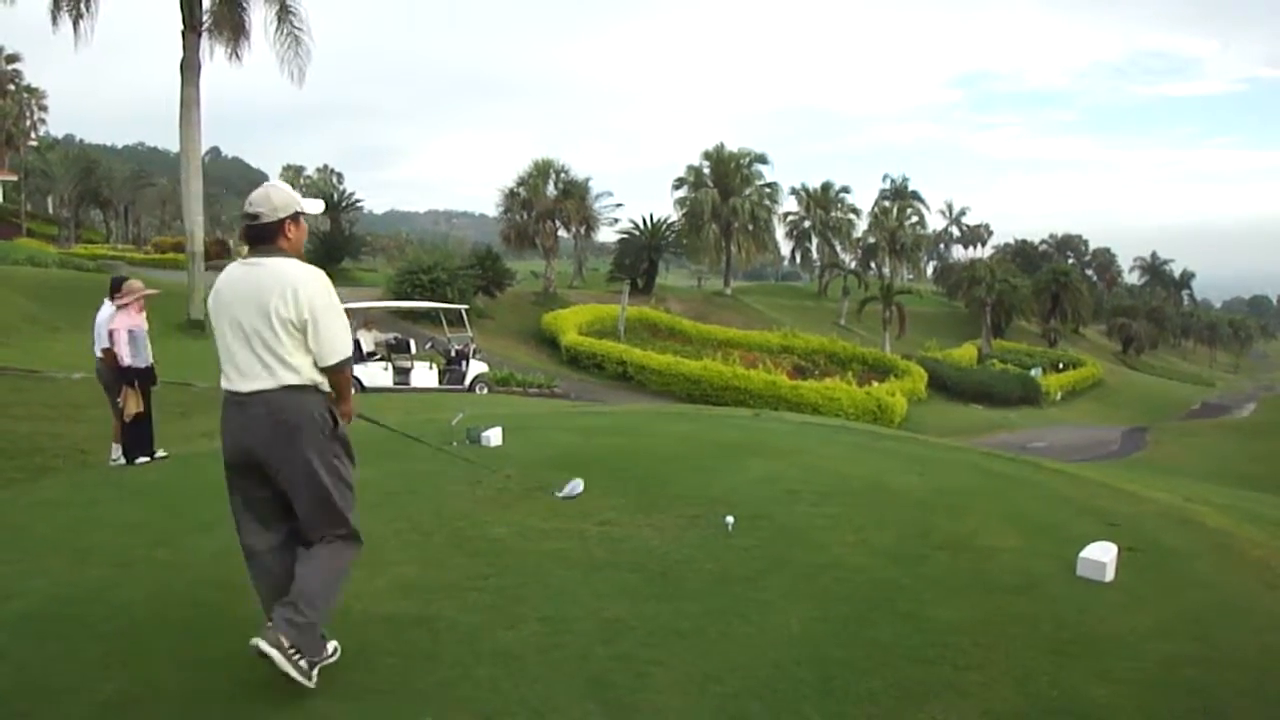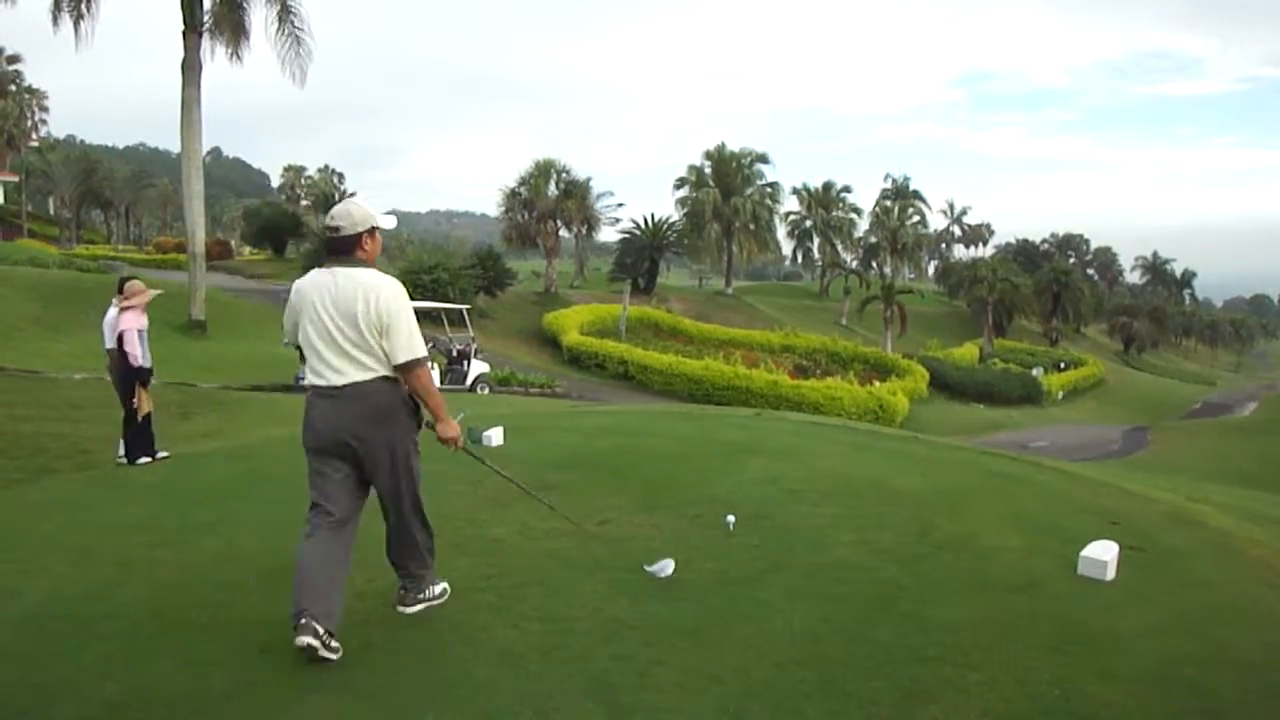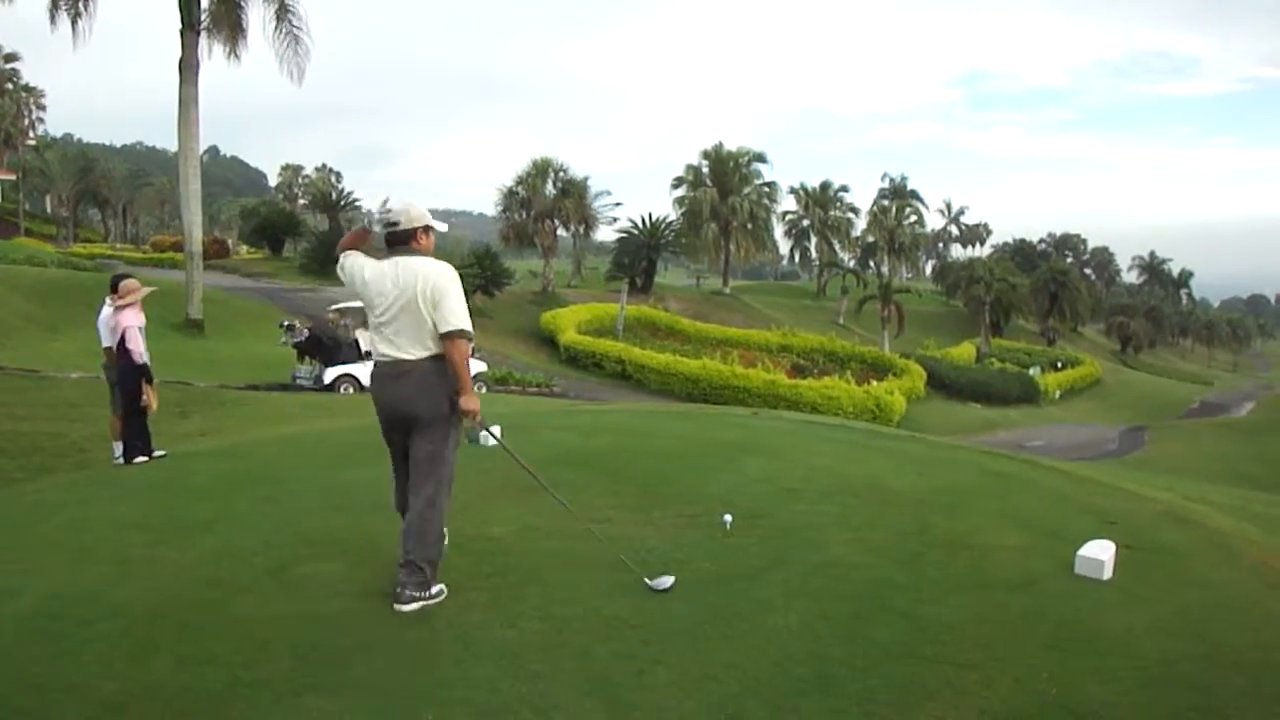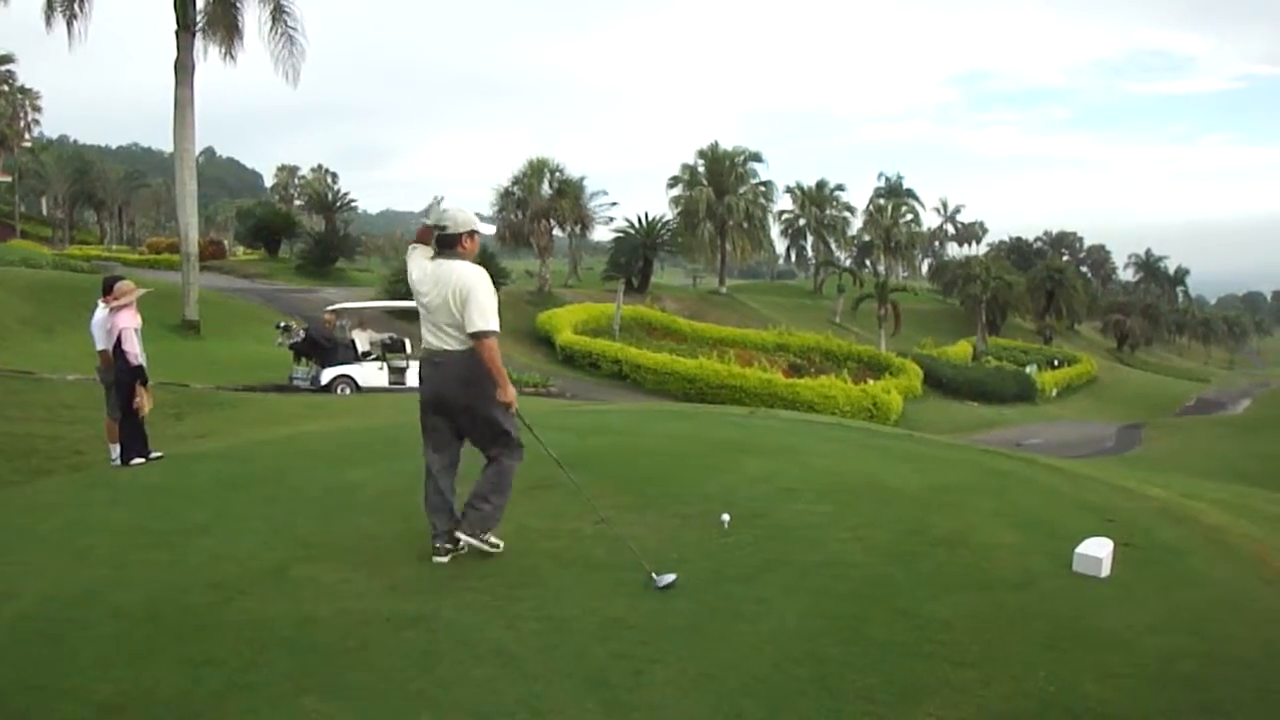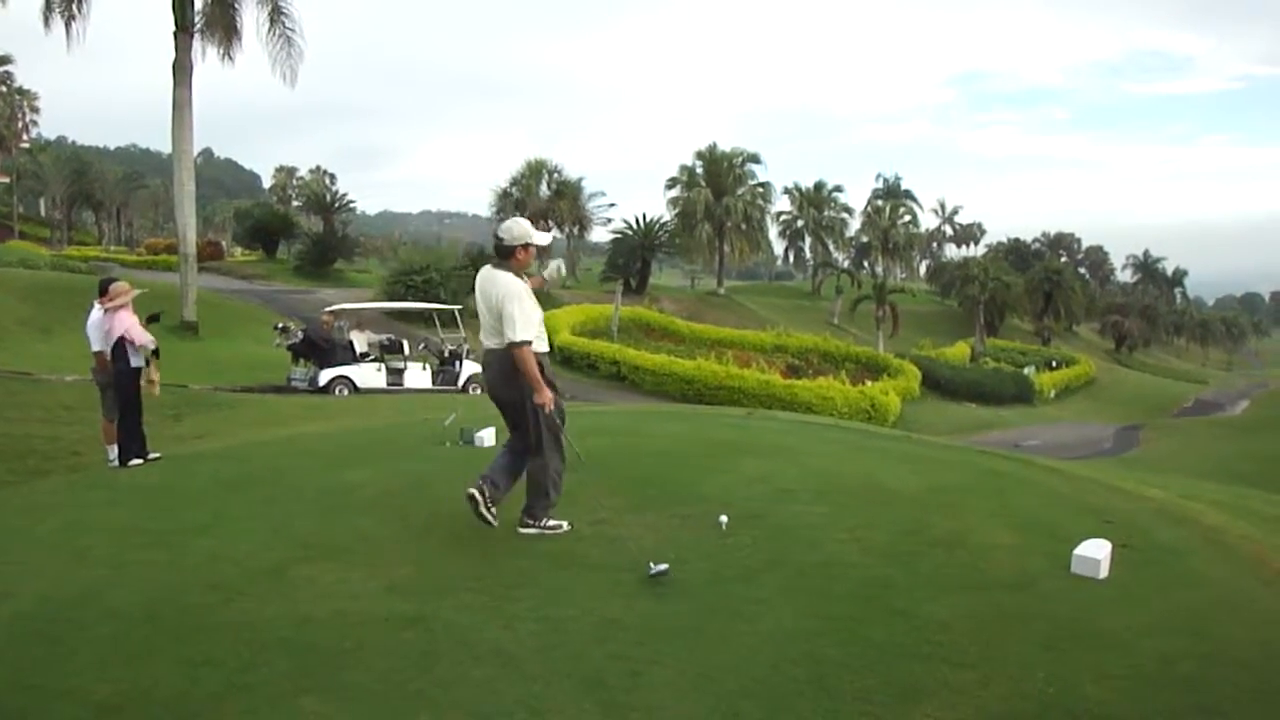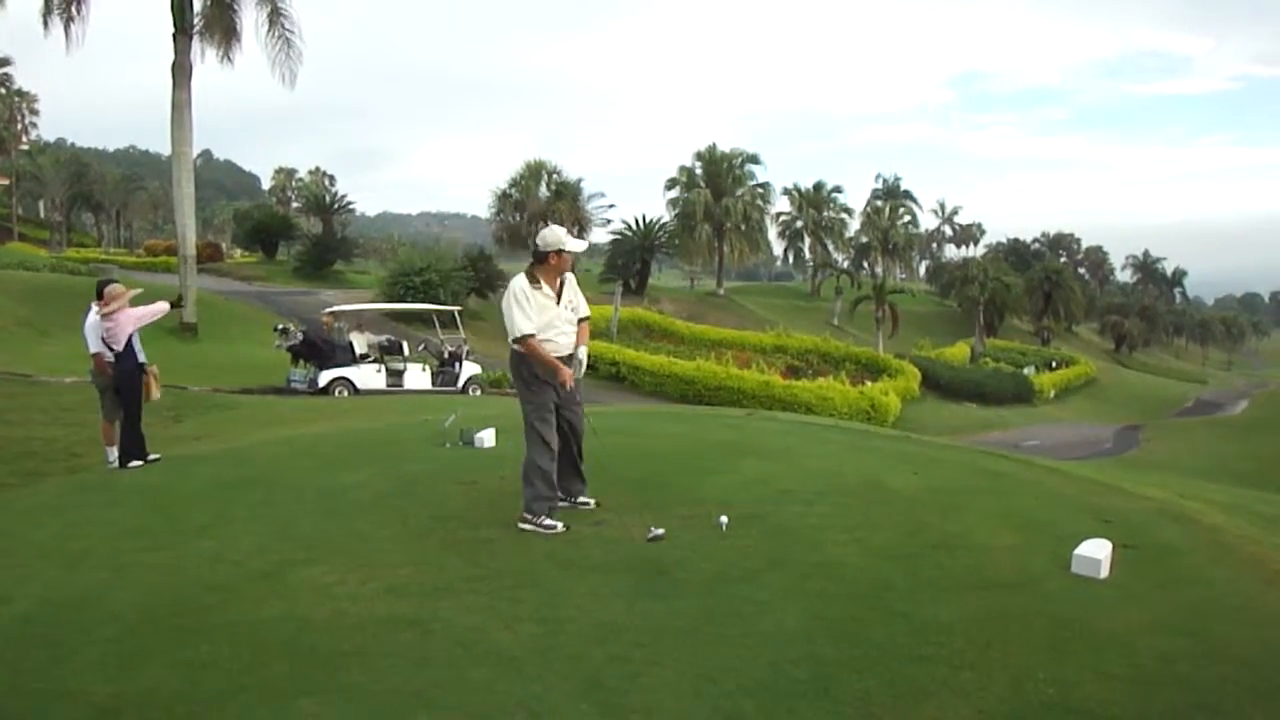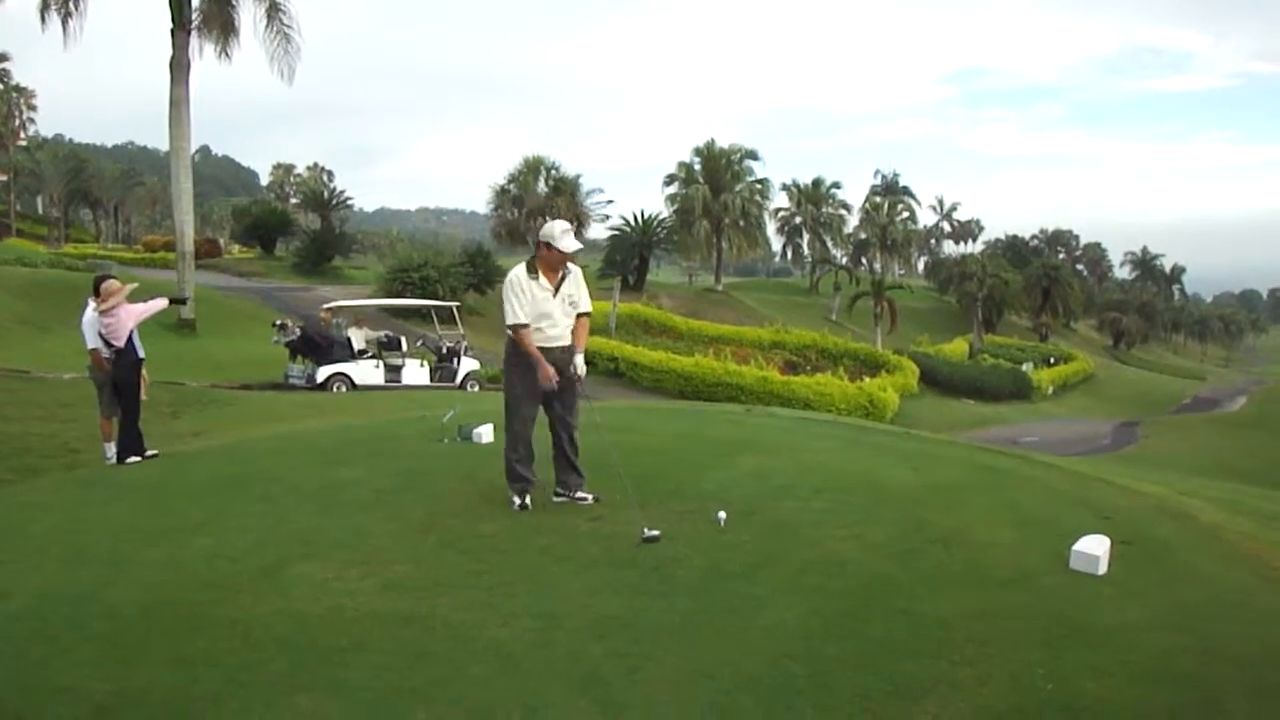
dt=0.4s
person 1, frame 1
left shoulder: (223, 284)
right shoulder: (306, 280)
right elbow: (336, 359)
right wrist: (343, 399)
left hip: (238, 417)
right hip: (295, 415)
left knee: (267, 540)
right knee: (333, 532)
left ankle: (304, 643)
right ankle: (290, 633)
person 1, frame 2
left shoulder: (303, 288)
right shoulder: (384, 288)
left elbow: (294, 335)
right elbow: (410, 363)
right wrist: (442, 416)
left hip: (322, 409)
right hip: (378, 406)
left knee: (328, 519)
right knee: (404, 505)
left ankle: (312, 619)
right ankle: (417, 585)
person 1, frame 3
left shoulder: (371, 274)
right shoulder: (440, 273)
left elbow: (343, 254)
right elbow: (455, 336)
left wrist: (369, 225)
right wrist: (467, 391)
left hip: (387, 382)
right hip: (431, 383)
left knee: (407, 472)
right knee: (428, 483)
left ankle: (420, 546)
right ankle: (414, 583)
person 1, frame 4
left shoulder: (421, 271)
right shoulder: (473, 276)
left elbow: (418, 245)
right elbow: (484, 336)
left wrist: (432, 223)
right wrist: (504, 383)
left hip: (432, 371)
right hip: (470, 372)
left knee: (439, 460)
right knee: (505, 450)
left ankle: (443, 538)
right ankle: (476, 525)
person 1, frame 5
left shoulder: (486, 275)
right shoulder: (513, 287)
right elbow: (519, 343)
left wrist: (544, 278)
right wrist: (540, 386)
left hip: (495, 366)
right hip: (519, 370)
left knee: (523, 440)
right knee: (546, 444)
left ankle: (488, 489)
right ankle: (536, 516)
person 1, frame 6
left shoulder: (568, 280)
right shoulder: (520, 289)
left elbow: (582, 317)
right elbow: (525, 338)
left wrist: (581, 349)
right wrist: (558, 367)
left hip: (565, 366)
right hip: (534, 369)
left knee: (573, 433)
right knee: (543, 440)
left ankle: (569, 492)
right ankle: (535, 511)
person 1, frame 7
left shoulder: (574, 274)
right shoulder: (518, 278)
left elbow: (582, 315)
right elbow: (519, 327)
left wrist: (578, 354)
right wrist: (542, 365)
left hip: (563, 358)
right hip: (526, 359)
left knee: (566, 426)
right knee: (520, 426)
left ankle: (568, 486)
right ankle: (520, 487)
